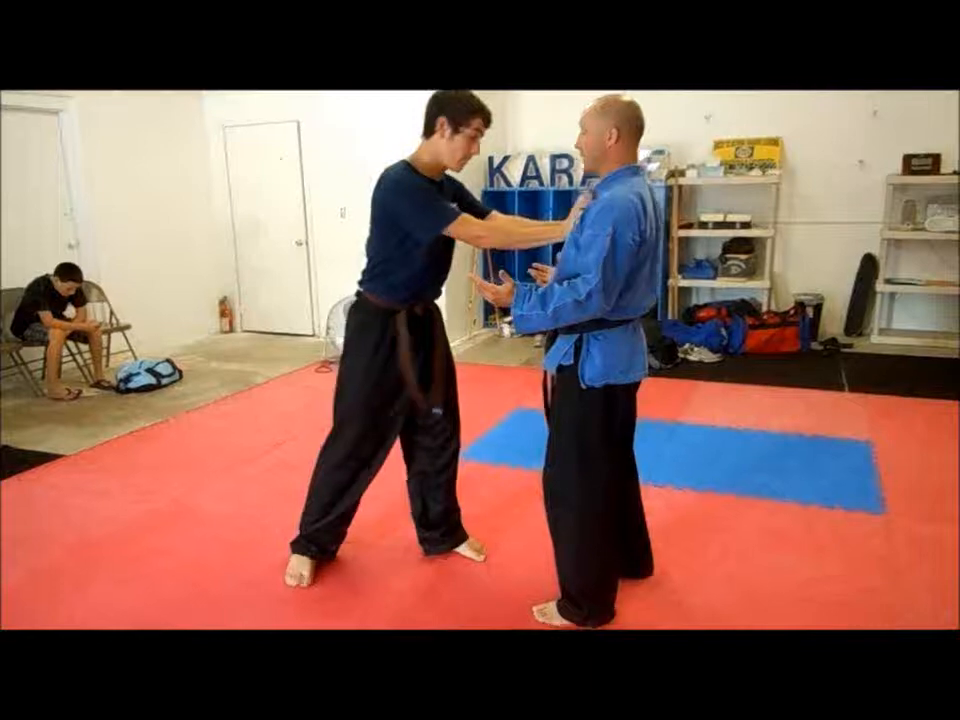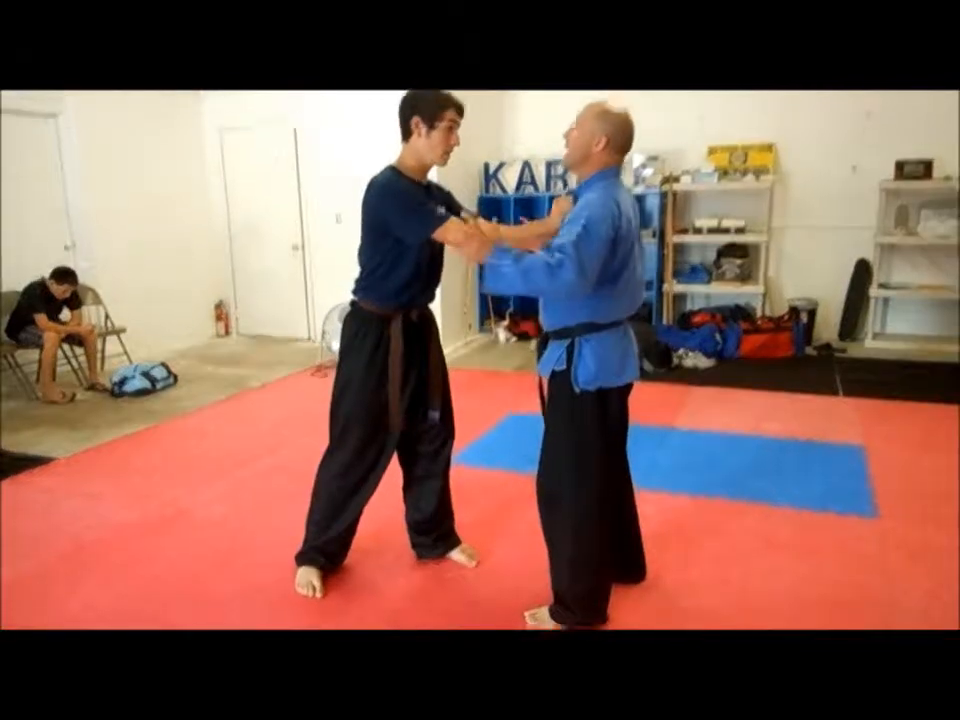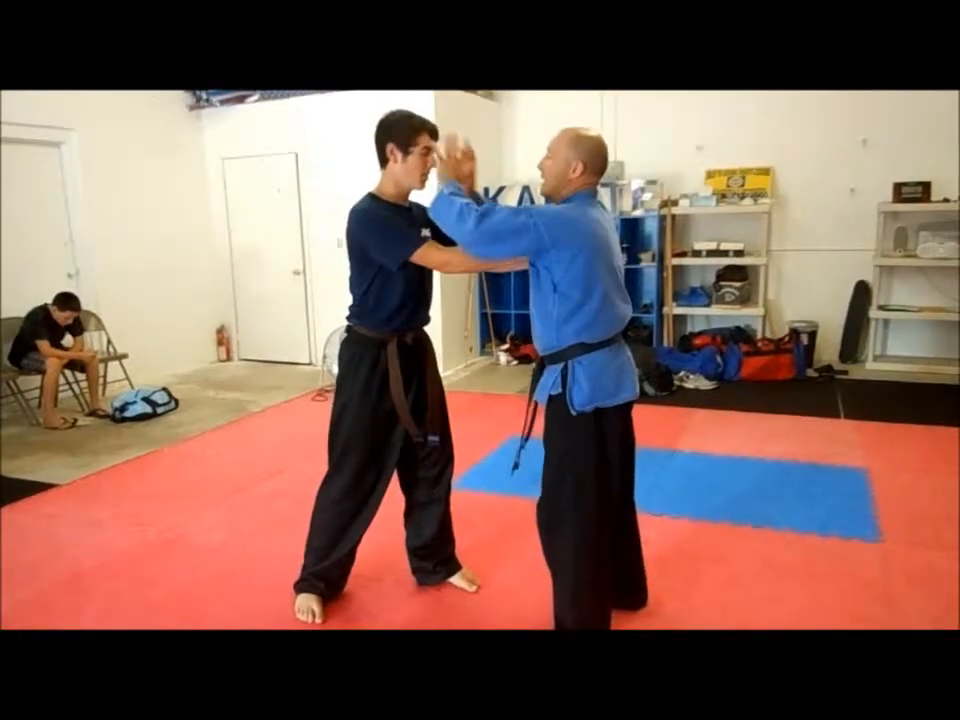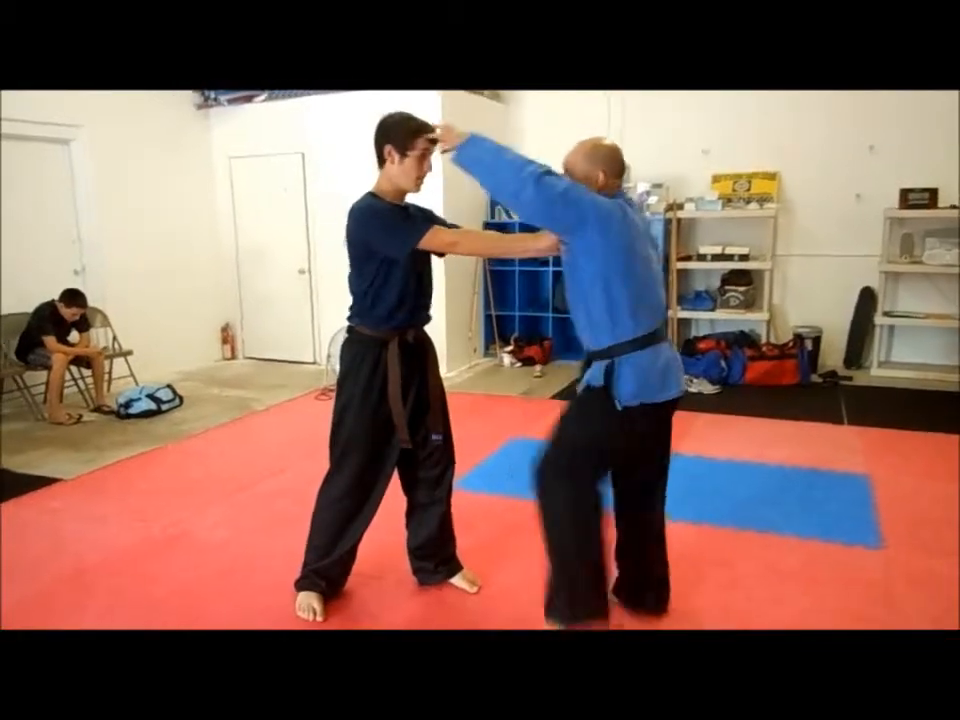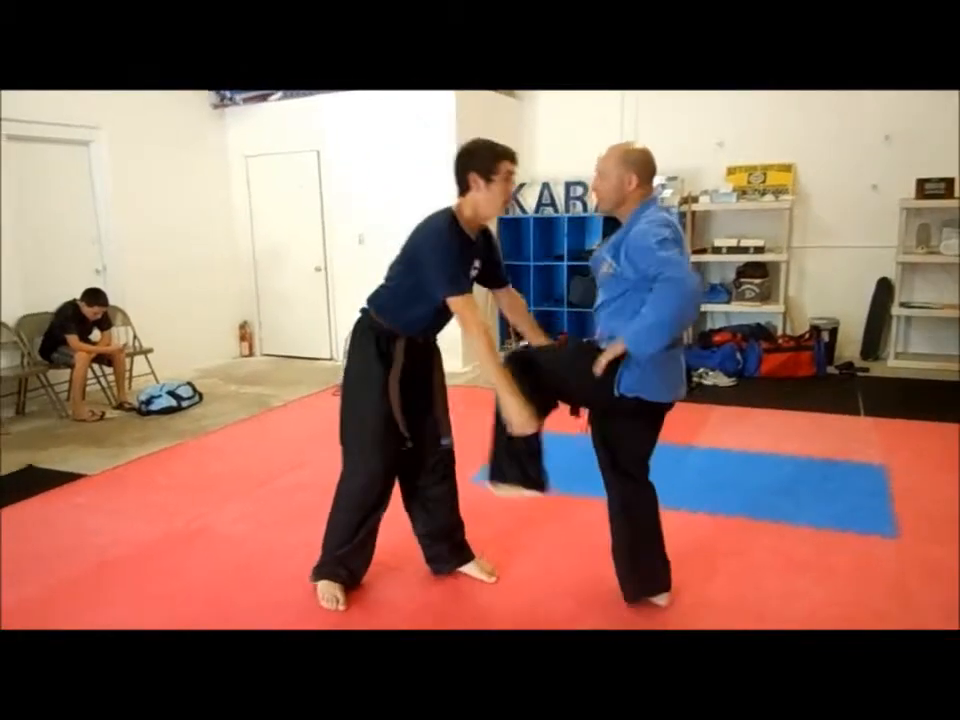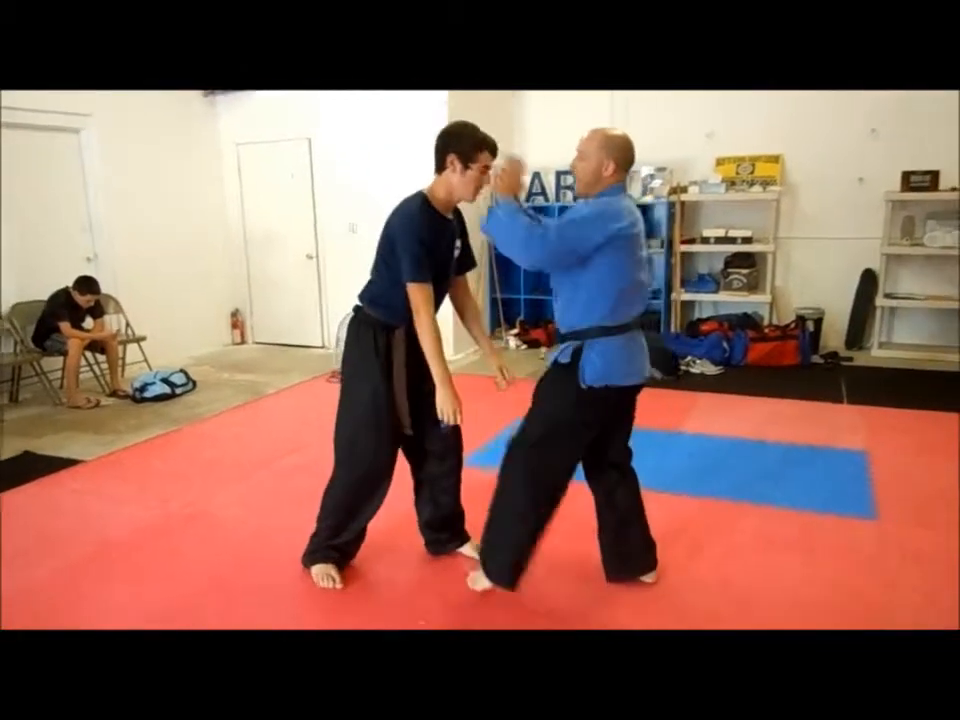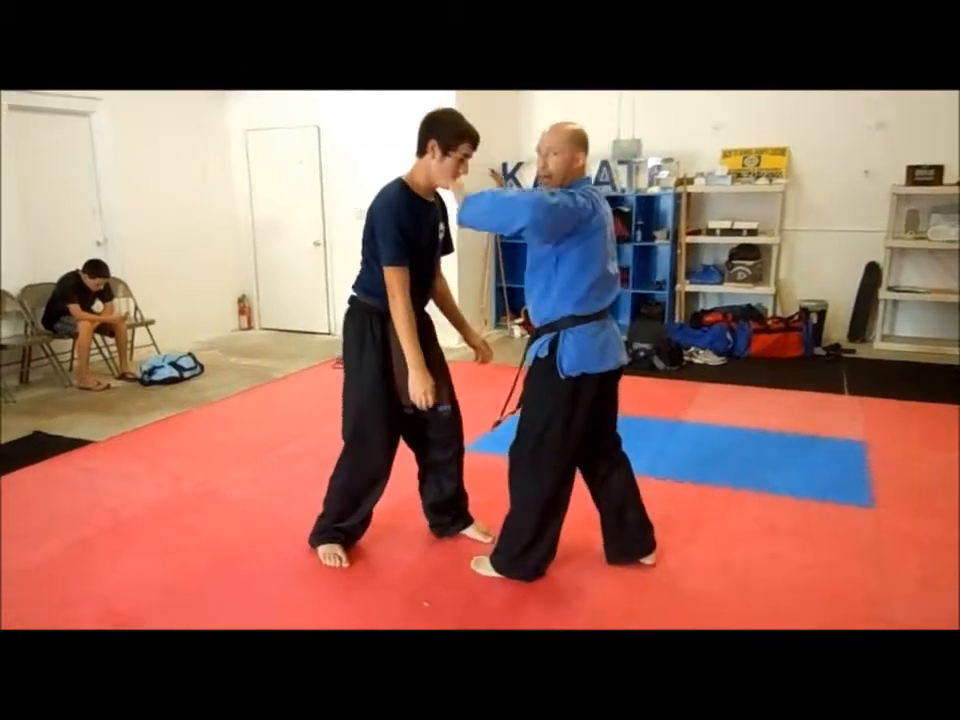
dt=0.5s
person 1, frame 1
left shoulder: (615, 205)
right shoulder: (635, 193)
left elbow: (592, 295)
left wrist: (520, 301)
right wrist: (561, 277)
left hip: (594, 354)
right hip: (616, 349)
left knee: (574, 479)
right knee: (611, 463)
left ankle: (586, 602)
right ankle: (629, 558)
person 1, frame 2
left shoulder: (598, 205)
right shoulder: (610, 197)
left elbow: (567, 275)
left wrist: (495, 257)
right wrist: (547, 243)
left hip: (584, 357)
right hip: (605, 351)
left knee: (568, 483)
right knee: (604, 467)
left ankle: (579, 606)
right ankle: (622, 563)
person 1, frame 3
left shoulder: (562, 222)
right shoulder: (590, 217)
left elbow: (479, 231)
right elbow: (511, 230)
left wrist: (451, 186)
right wrist: (467, 191)
left hip: (581, 379)
right hip: (606, 371)
left knee: (569, 508)
right knee: (609, 491)
left ankle: (582, 618)
right ankle: (624, 588)
person 1, frame 4
left shoulder: (599, 213)
right shoulder: (627, 215)
left elbow: (533, 186)
left wrist: (465, 144)
left hip: (623, 375)
right hip: (652, 370)
left knee: (559, 478)
right knee: (639, 488)
left ankle: (578, 607)
right ankle: (644, 591)
person 1, frame 5
left shoulder: (653, 231)
right shoulder: (636, 230)
left elbow: (679, 290)
left wrist: (628, 341)
right wrist: (618, 334)
left hip: (630, 370)
right hip: (644, 371)
left knee: (523, 369)
right knee: (626, 476)
left ankle: (520, 472)
right ankle: (650, 582)
person 1, frame 6
left shoulder: (601, 215)
right shoulder: (616, 211)
left elbow: (534, 248)
right elbow: (556, 241)
left wrist: (504, 199)
right wrist: (514, 202)
left hip: (591, 360)
right hip: (620, 356)
left knee: (533, 460)
right knee: (609, 463)
left ankle: (500, 565)
right ankle: (634, 559)
person 1, frame 7
left shoulder: (575, 203)
right shoulder: (583, 203)
left elbow: (533, 211)
right elbow: (540, 221)
left wrist: (472, 205)
right wrist: (507, 198)
left hip: (568, 350)
right hip: (595, 345)
left knee: (538, 459)
right knee: (600, 450)
left ankle: (518, 559)
right ankle: (634, 543)
person 2, frame 1
left shoulder: (447, 187)
right shoulder: (399, 184)
left elbow: (500, 221)
right elbow: (479, 235)
left wrist: (562, 227)
right wrist: (563, 230)
left hip: (422, 322)
right hip: (379, 326)
left knee: (437, 432)
right knee: (356, 438)
left ankle: (442, 531)
right ankle: (312, 544)
person 2, frame 2
left shoulder: (435, 194)
right shoulder: (387, 189)
left elbow: (475, 236)
right elbow: (465, 240)
left hip: (417, 328)
right hip: (375, 332)
left knee: (430, 437)
right knee: (356, 448)
left ankle: (434, 536)
right ankle: (317, 554)
person 2, frame 3
left shoulder: (419, 215)
right shoulder: (368, 217)
left elbow: (466, 252)
right elbow: (445, 262)
right wrist: (519, 254)
left hip: (414, 351)
right hip: (371, 357)
left knee: (431, 462)
right knee: (354, 472)
left ankle: (435, 561)
right ankle: (316, 581)
person 2, frame 4
left shoulder: (415, 215)
right shoulder: (369, 215)
left elbow: (464, 240)
right elbow: (455, 243)
left wrist: (536, 243)
right wrist: (537, 243)
left hip: (414, 350)
right hip: (372, 356)
left knee: (432, 462)
right knee: (355, 471)
left ankle: (435, 561)
right ankle: (317, 579)
person 2, frame 5
left shoulder: (478, 237)
right shoulder: (439, 236)
left elbow: (506, 297)
right elbow: (473, 324)
left wrist: (548, 350)
right wrist: (509, 396)
left hip: (419, 349)
right hip: (379, 347)
left knee: (434, 455)
right knee: (371, 464)
left ankle: (449, 553)
right ankle: (335, 570)
person 2, frame 6
left shoulder: (453, 221)
right shoulder: (412, 219)
left elbow: (460, 292)
right elbow: (422, 308)
left wrist: (490, 352)
right wrist: (443, 384)
left hip: (413, 341)
right hip: (377, 340)
left knee: (441, 443)
right knee: (367, 453)
left ankle: (445, 533)
right ankle: (325, 550)
person 2, frame 7
left shoulder: (436, 206)
right shoulder: (393, 205)
right elbow: (397, 293)
left wrist: (468, 333)
right wrist: (416, 368)
left hip: (414, 322)
right hip: (374, 327)
left knee: (443, 425)
right knee: (371, 438)
left ankle: (450, 516)
right ankle: (332, 531)
